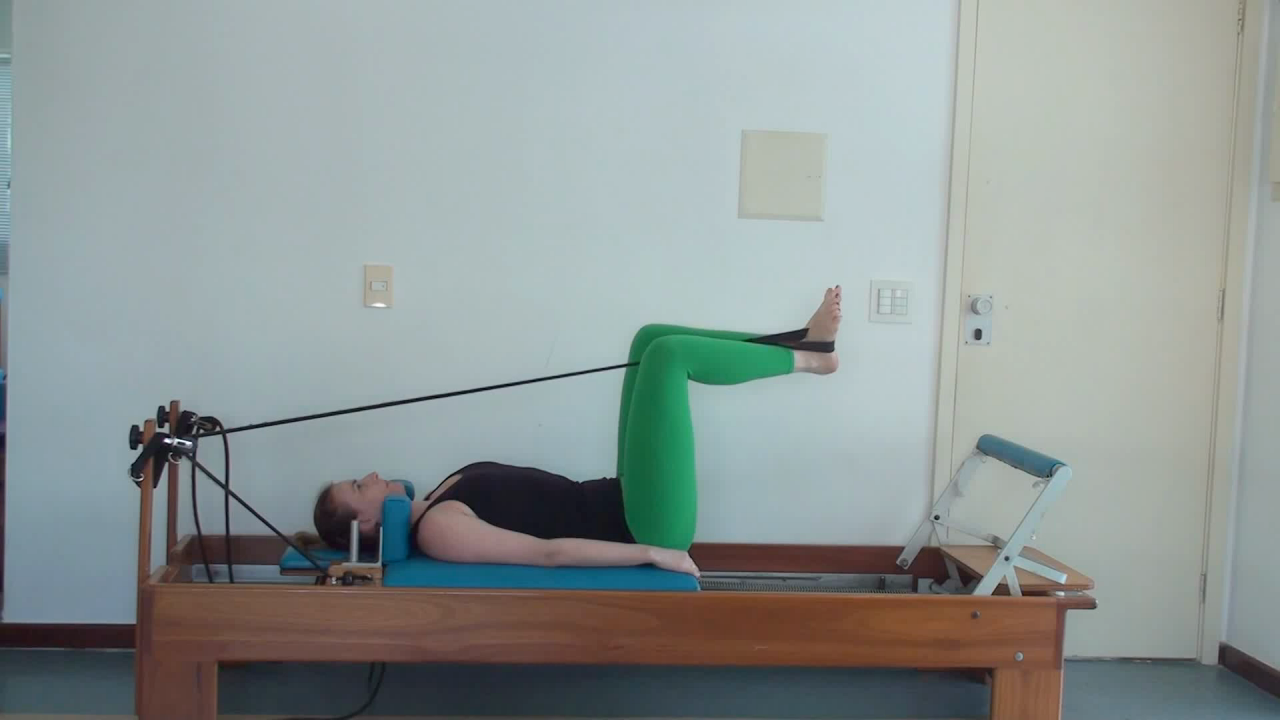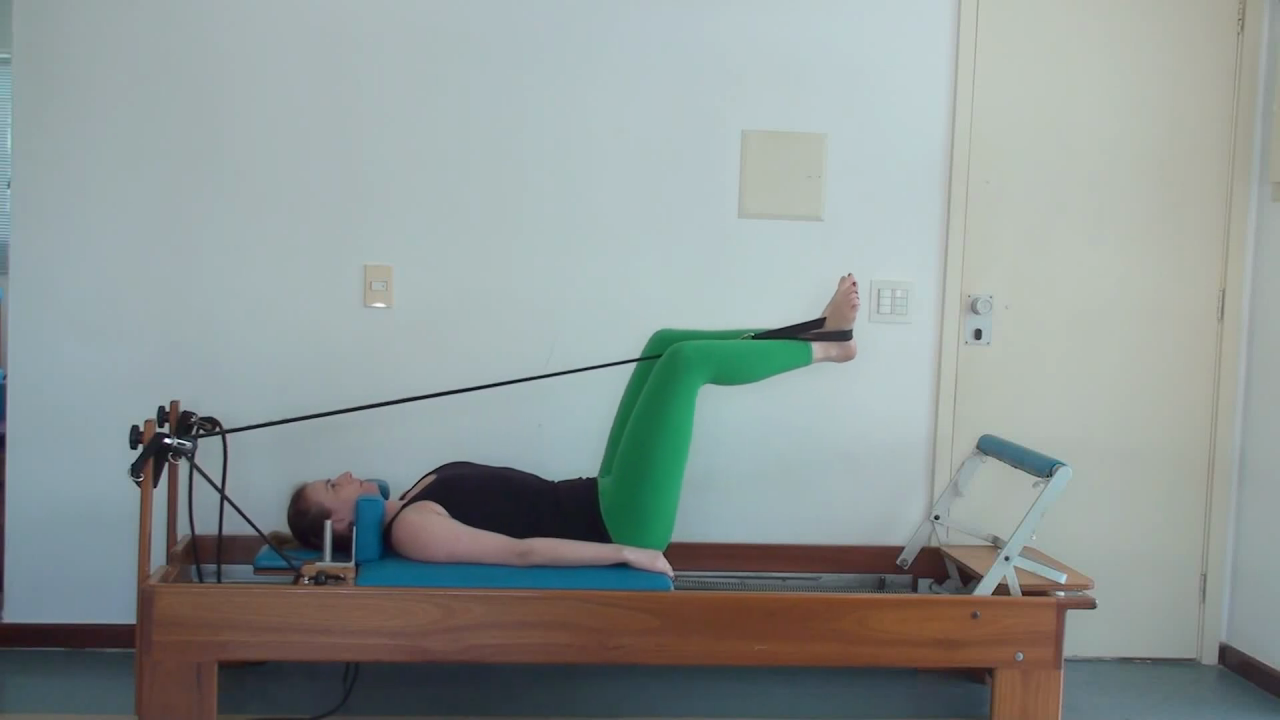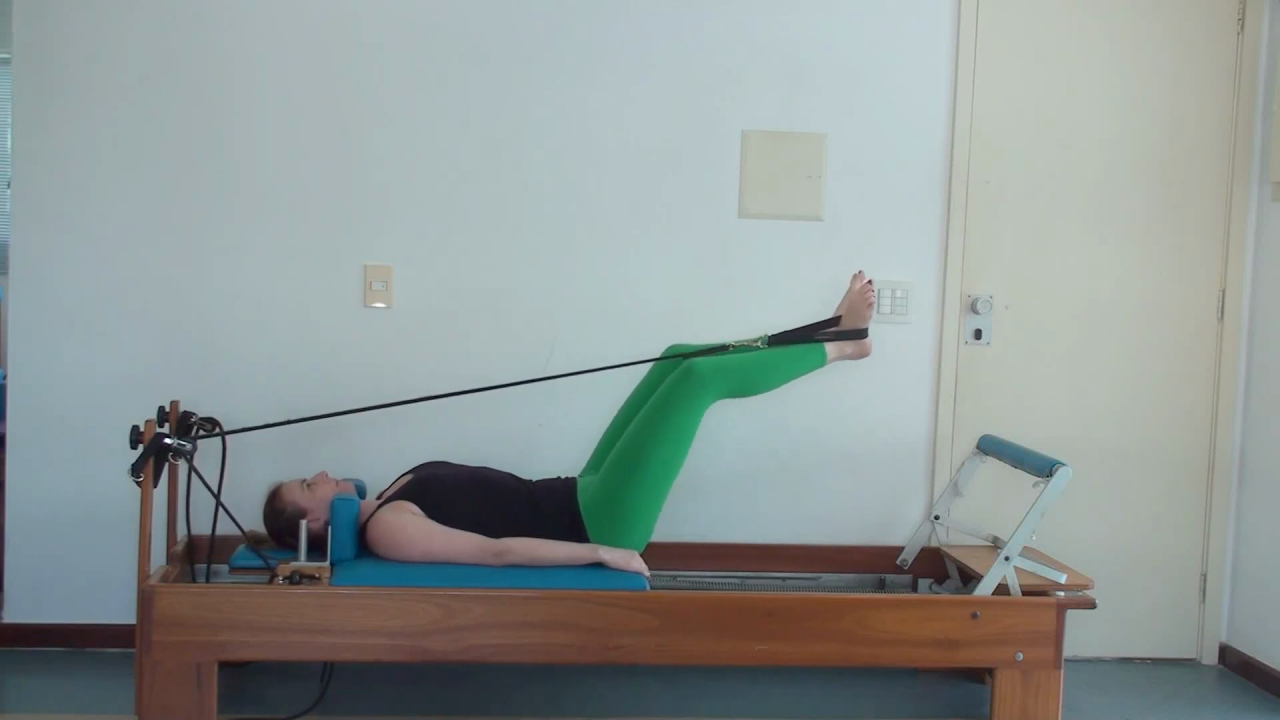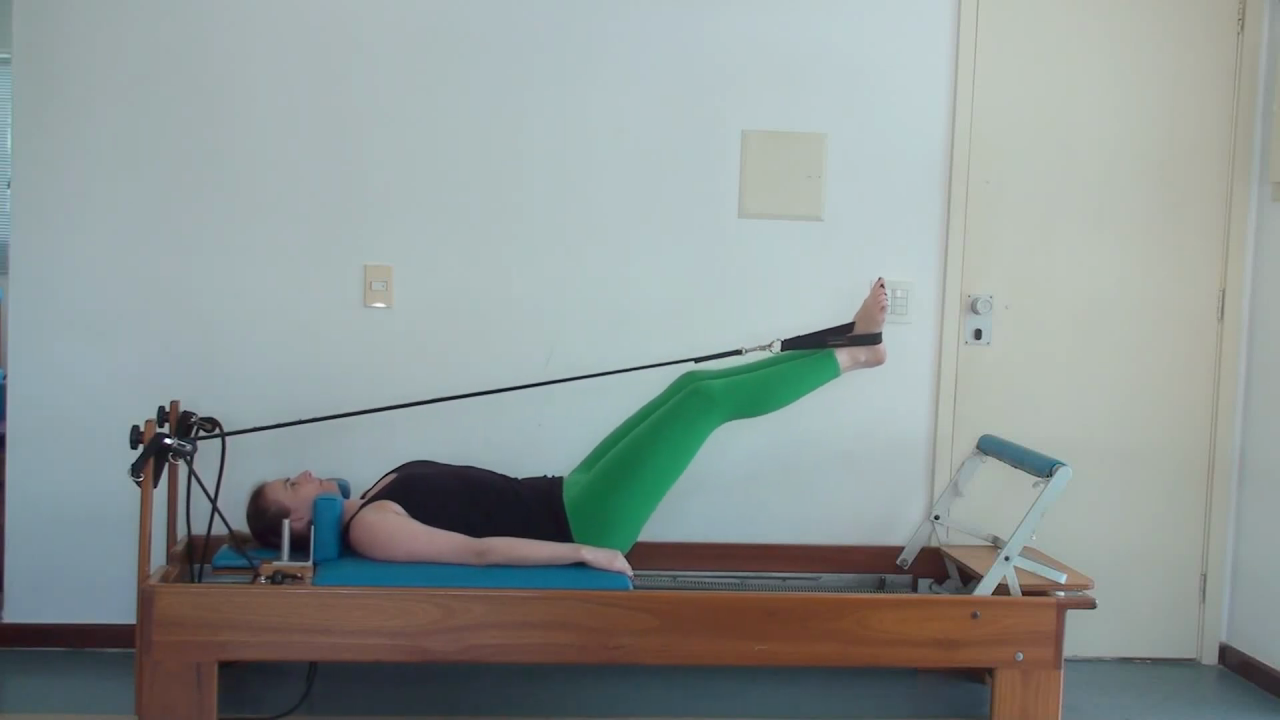
dt=0.7s
person 1, frame 1
left shoulder: (439, 500)
right shoulder: (439, 531)
right elbow: (546, 553)
right wrist: (652, 552)
left hip: (622, 502)
right hip: (645, 525)
left knee: (654, 339)
right knee: (668, 353)
left ankle: (801, 345)
right ankle: (804, 360)
person 1, frame 2
left shoulder: (418, 498)
right shoulder: (411, 531)
right elbow: (520, 552)
right wrist: (625, 552)
left hip: (599, 499)
right hip: (618, 524)
left knee: (666, 343)
right knee: (685, 361)
left ankle: (812, 335)
right ankle: (822, 350)
person 1, frame 3
left shoulder: (393, 500)
right shoulder: (386, 530)
right elbow: (495, 551)
right wrist: (600, 552)
left hip: (580, 498)
right hip: (597, 522)
left knee: (679, 359)
right knee: (698, 378)
left ankle: (831, 336)
right ankle: (838, 348)
person 1, frame 4
left shoulder: (375, 499)
right shoulder: (369, 530)
right elbow: (478, 551)
right wrist: (583, 553)
left hip: (565, 496)
right hip: (578, 523)
left knee: (693, 384)
right knee: (708, 399)
left ankle: (846, 345)
right ankle: (850, 357)
